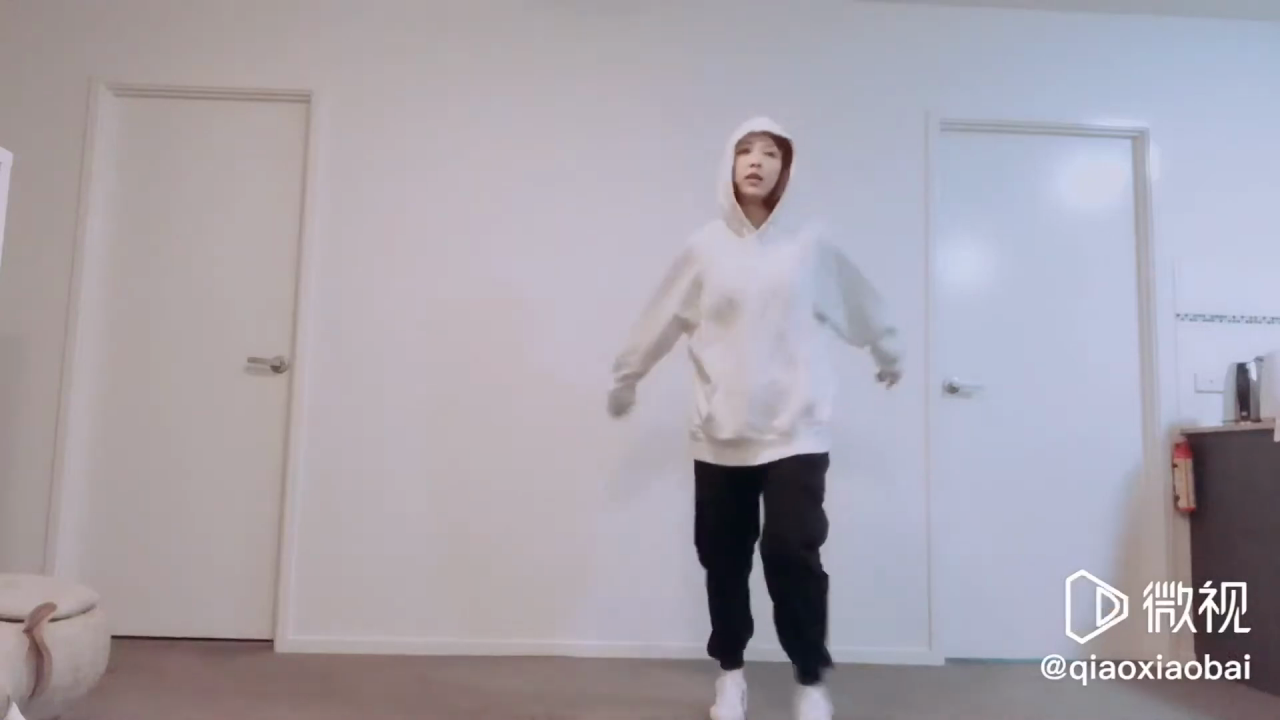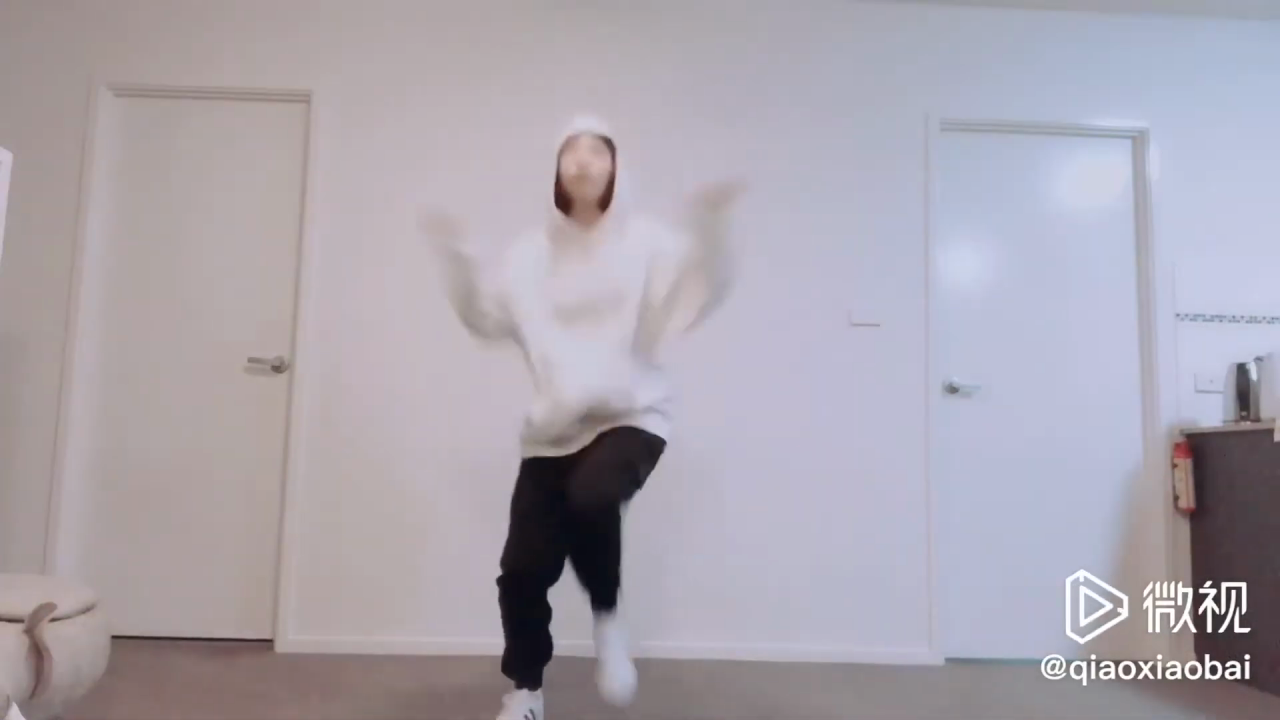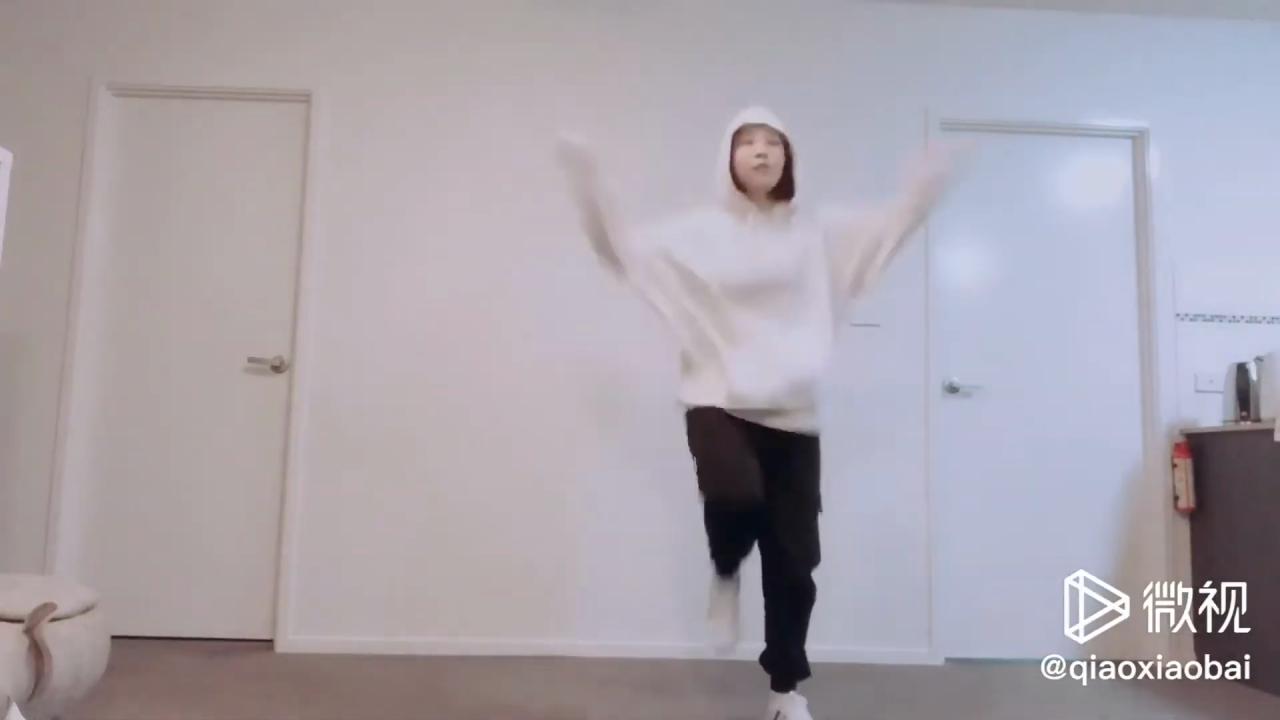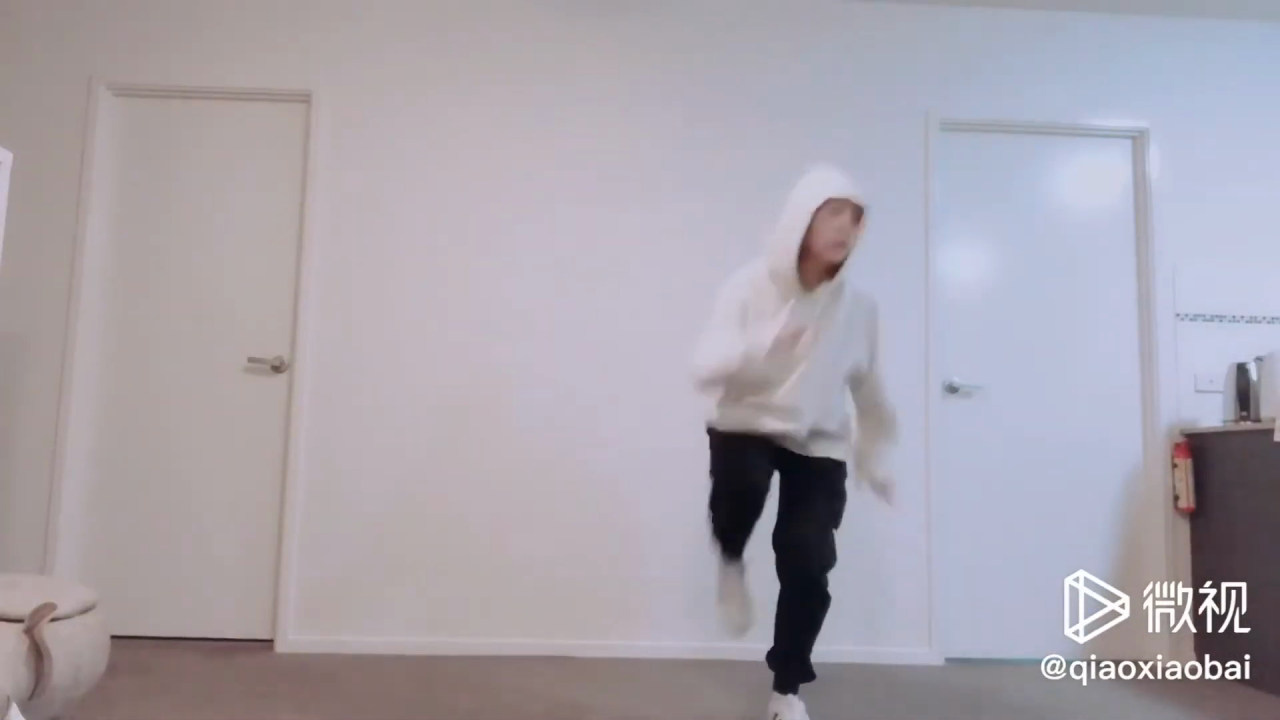
dt=1s
person 1, frame 1
left shoulder: (811, 245)
right shoulder: (704, 248)
left elbow: (858, 308)
right elbow: (660, 323)
left wrist: (889, 355)
right wrist: (623, 380)
left hip: (796, 433)
right hip: (721, 437)
left knee: (792, 551)
right knee: (724, 560)
person 1, frame 2
left shoulder: (645, 241)
right shoulder: (529, 252)
left elbow: (702, 295)
right elbow: (485, 319)
left wrist: (710, 225)
right wrist: (455, 255)
left hip: (629, 423)
right hip: (551, 435)
left knee: (590, 500)
right knee: (522, 570)
left ankle: (607, 619)
person 1, frame 3
left shoulder: (817, 234)
right shoulder: (697, 232)
left elbow: (892, 228)
right elbow: (622, 252)
left wrist: (928, 183)
right wrist: (587, 182)
left hip: (793, 421)
right hip: (720, 410)
left knee: (793, 563)
right knee: (737, 497)
right ankle: (725, 573)
person 1, frame 4
left shoulder: (858, 307)
right shoulder: (748, 287)
left elbow: (867, 392)
right elbow: (708, 367)
left wrist: (874, 462)
right wrist: (749, 350)
left hip: (819, 446)
right hip: (748, 434)
left knee: (807, 567)
right knee: (739, 479)
right ankle: (731, 561)
